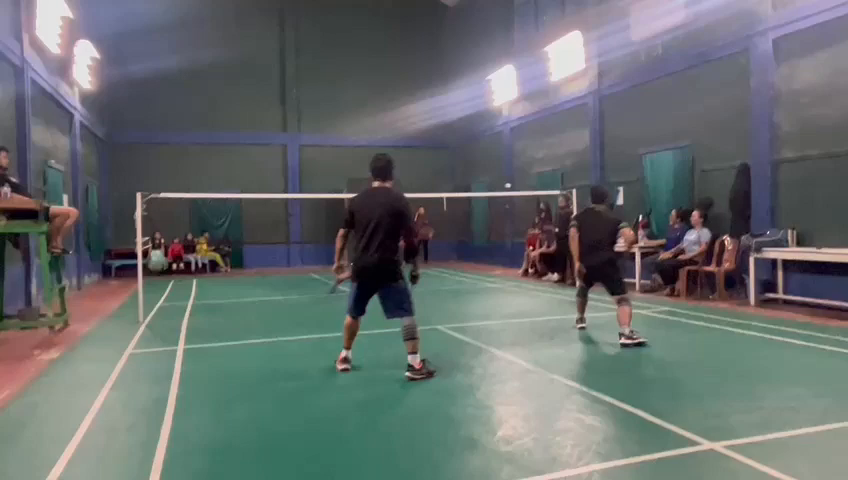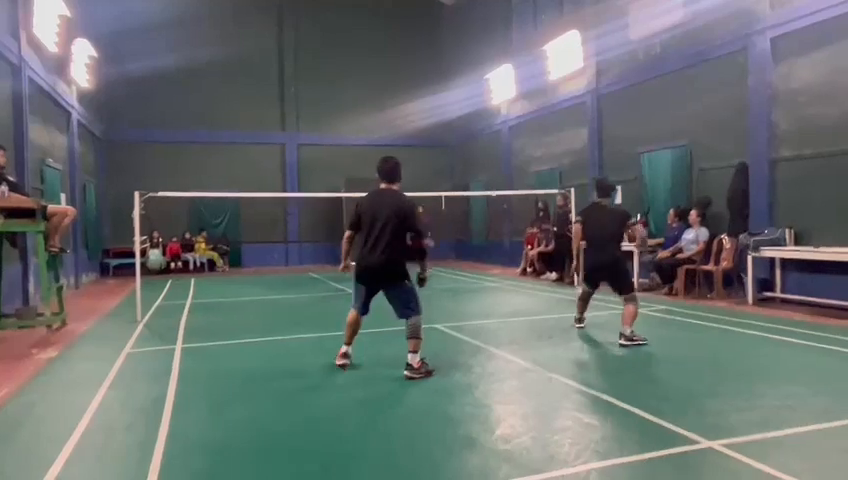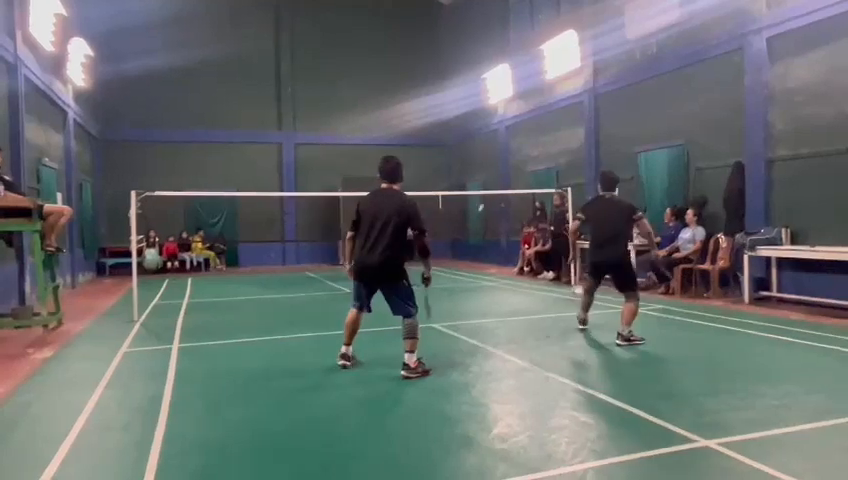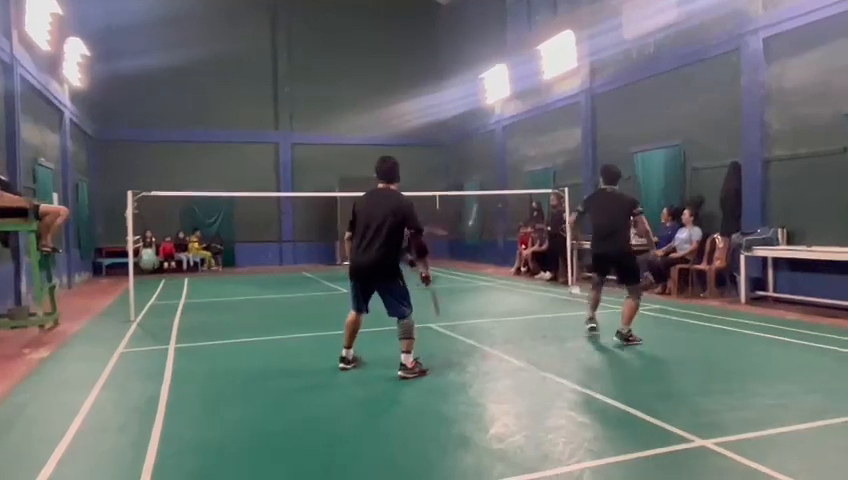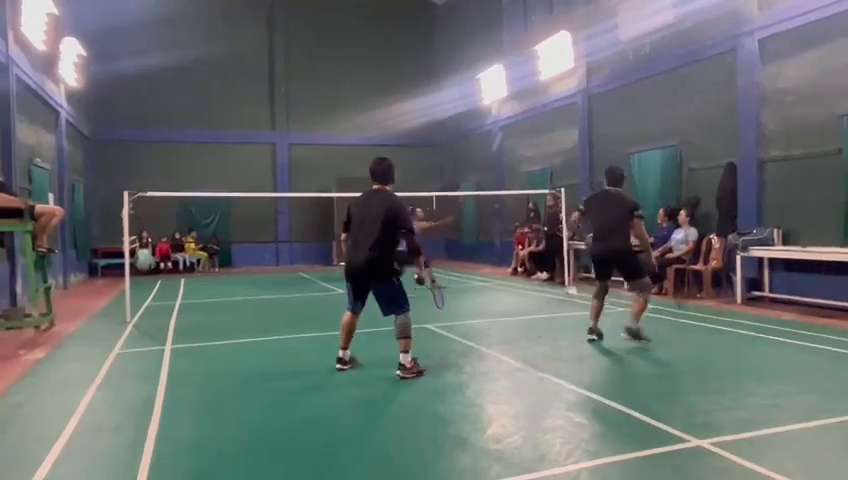
dt=0.1s
person 1, frame 1
left shoulder: (358, 200)
right shoulder: (398, 201)
left elbow: (343, 234)
right elbow: (409, 239)
left wrist: (338, 260)
right wrist: (414, 267)
left hip: (361, 268)
right hip: (387, 268)
left knee: (354, 313)
right knee: (406, 313)
left ankle: (344, 357)
right ankle: (414, 364)
person 1, frame 2
left shoulder: (364, 202)
right shoulder: (405, 203)
left elbow: (349, 236)
right elbow: (417, 240)
left wrist: (345, 260)
right wrist: (423, 270)
left hip: (365, 267)
right hip: (393, 268)
left knee: (358, 310)
right knee: (413, 312)
left ankle: (344, 352)
right ankle: (414, 363)
person 1, frame 3
left shoulder: (365, 201)
right shoulder: (406, 203)
left elbow: (350, 236)
right elbow: (420, 240)
left wrist: (349, 262)
right wrist: (427, 269)
left hip: (363, 266)
right hip: (390, 267)
left knee: (357, 309)
right knee: (409, 312)
left ankle: (345, 353)
right ankle: (410, 363)
person 1, frame 4
left shoulder: (362, 201)
right shoulder: (402, 203)
left elbow: (349, 237)
right elbow: (417, 239)
left wrist: (352, 261)
right wrist: (425, 268)
left hip: (359, 266)
right hip: (385, 267)
left knee: (356, 310)
right knee: (404, 313)
left ankle: (346, 356)
right ankle: (407, 363)
person 1, frame 5
left shoulder: (356, 203)
right shoulder: (395, 203)
left elbow: (344, 238)
right elbow: (409, 240)
right wrist: (419, 267)
left hip: (354, 267)
right hip: (379, 266)
left knee: (353, 311)
right knee: (401, 311)
left ankle: (343, 356)
right ankle: (406, 363)
person 2, frame 1
left shoulder: (580, 217)
right shoulder: (613, 219)
left elbow: (573, 237)
right elbow: (630, 237)
left wrist: (577, 262)
left hip: (587, 263)
right hip: (607, 262)
left knee: (582, 289)
right knee: (623, 300)
left ankle: (580, 319)
right ankle: (626, 333)
person 2, frame 2
left shoulder: (585, 212)
right shoulder: (621, 213)
left elbow: (576, 232)
right elbow: (639, 235)
left wrist: (576, 257)
left hip: (592, 260)
right hip: (613, 260)
left knee: (587, 291)
right knee: (630, 298)
left ankle: (579, 318)
right ankle: (626, 333)
person 2, frame 3
left shoulder: (590, 206)
right shoulder: (627, 207)
left elbow: (573, 228)
right elbow: (647, 231)
left wrist: (573, 250)
right wrist: (653, 246)
left hip: (596, 256)
right hip: (618, 257)
left knee: (590, 286)
right knee: (632, 296)
left ankle: (582, 318)
right ankle: (625, 333)
person 2, frame 4
left shoulder: (591, 199)
right shoulder: (629, 201)
left elbow: (572, 220)
right elbow: (644, 229)
left hip: (599, 249)
right hip: (621, 250)
left knee: (597, 283)
right knee: (634, 291)
left ankle: (591, 318)
right ankle: (624, 331)
person 2, frame 5
left shoulder: (592, 200)
right shoulder: (630, 203)
left elbow: (574, 219)
right elbow: (640, 233)
left hip: (597, 250)
right hip: (620, 250)
left knee: (601, 288)
right knee: (643, 286)
left ankle: (593, 329)
right ankle: (633, 327)
